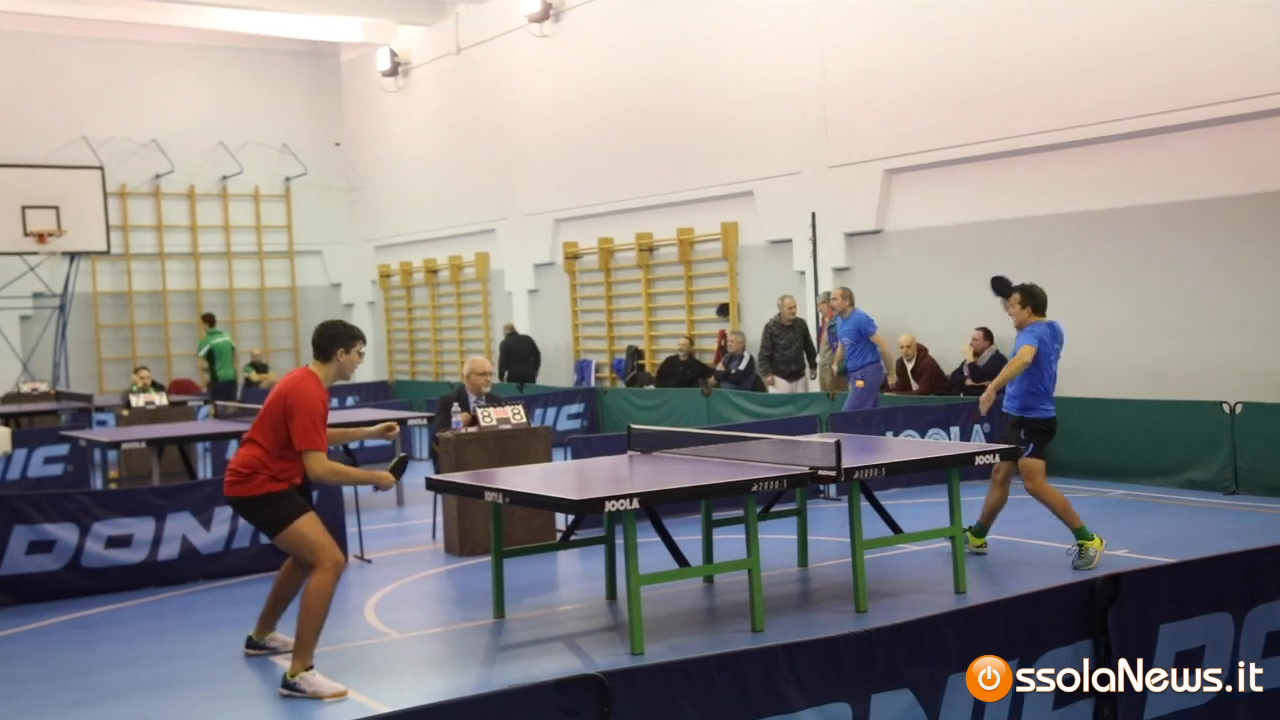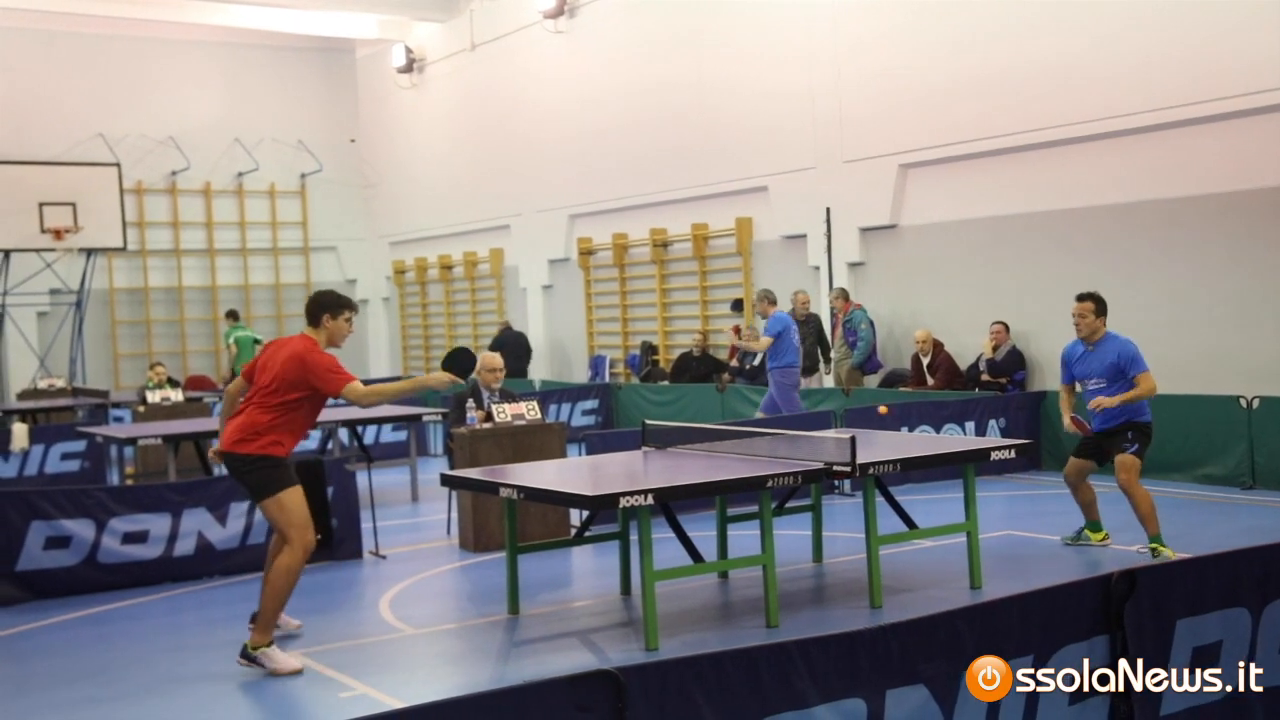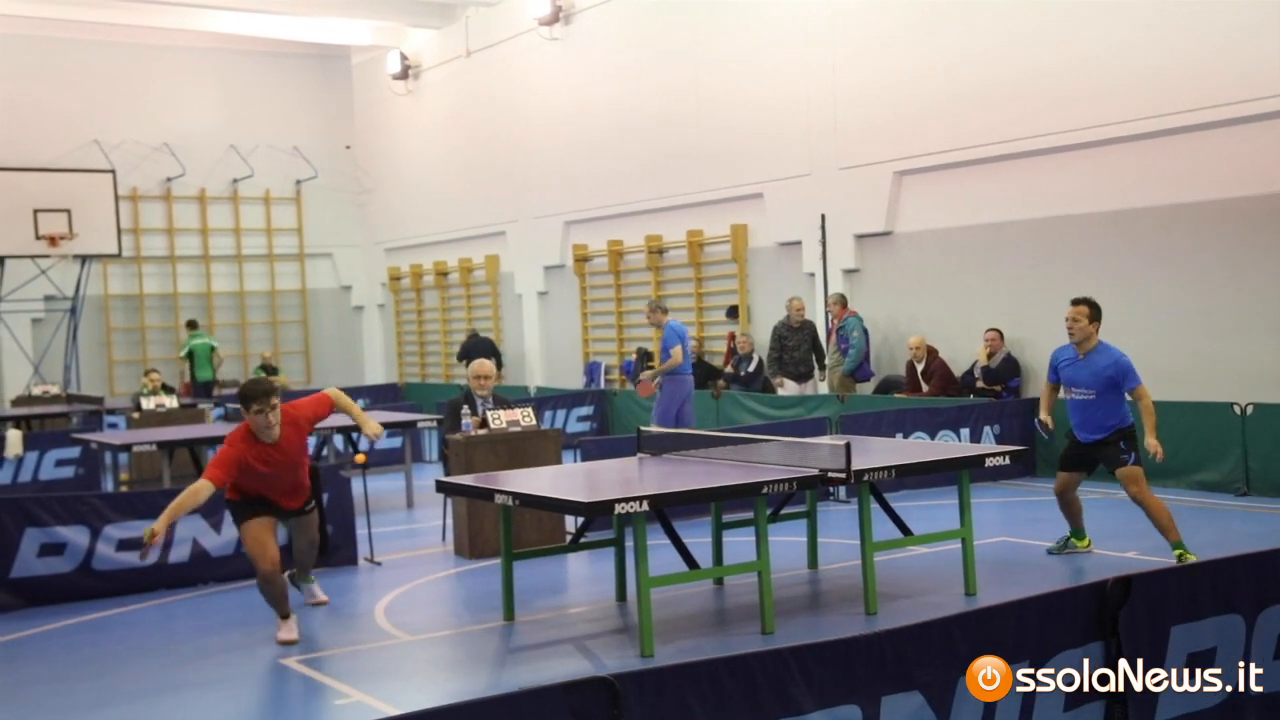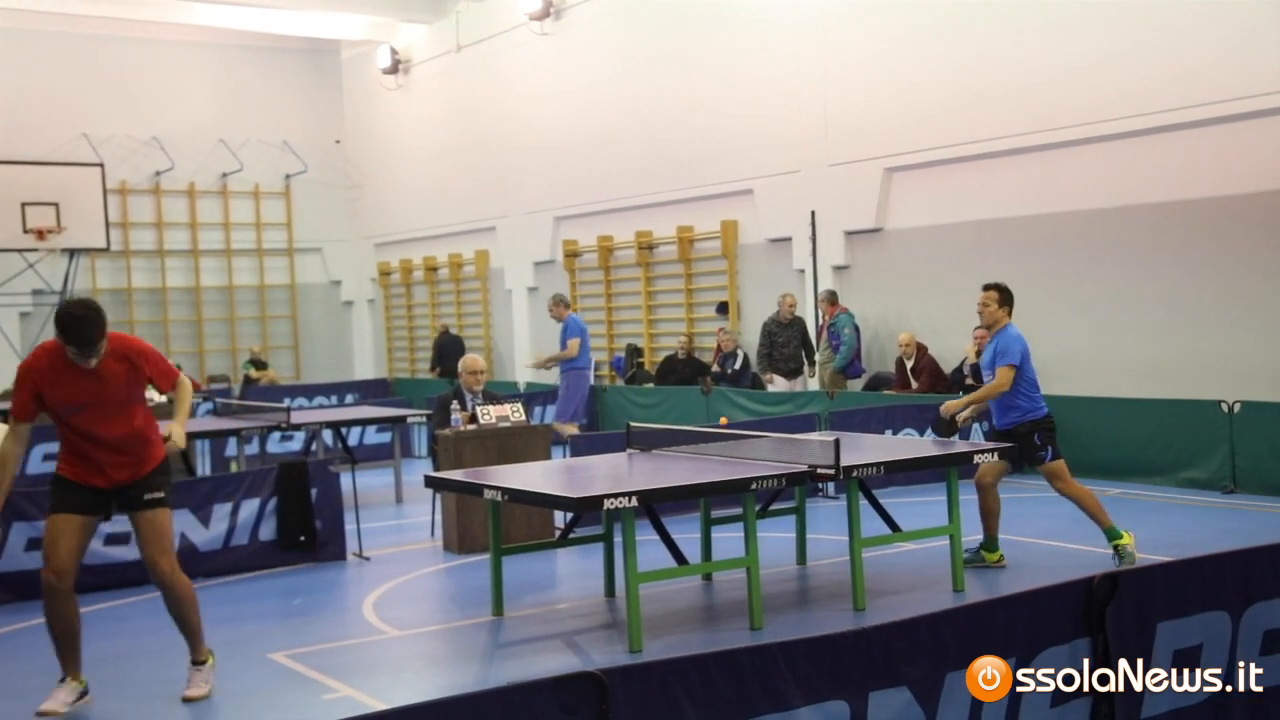
dt=0.7s
person 1, frame 1
left shoulder: (303, 381)
right shoulder: (307, 393)
left elbow: (315, 438)
right elbow: (317, 467)
left wrist: (369, 432)
right wrist: (374, 477)
left hip: (259, 479)
right hip: (259, 486)
left knee: (306, 554)
right knee: (330, 561)
left ankle: (262, 636)
right ankle: (299, 673)
person 1, frame 2
left shoulder: (279, 346)
right shoulder: (314, 358)
left elbow: (234, 390)
right elbow: (362, 396)
left wrist: (224, 439)
right wrist: (425, 382)
left hip: (242, 446)
right hip: (257, 450)
left knee: (290, 527)
right knee: (301, 540)
left ankle: (266, 614)
right ankle: (259, 645)
person 1, frame 3
left shoulder: (299, 414)
right shoulder: (235, 449)
left elbow: (334, 395)
right elbow: (200, 490)
left wrist: (365, 421)
right wrist: (163, 522)
left hip: (298, 492)
right hip: (252, 501)
left knee: (308, 548)
right knee: (269, 566)
left ankle: (301, 579)
right ankle: (285, 616)
person 1, frame 4
left shoulder: (132, 351)
right shoulder: (35, 368)
left elbow: (181, 383)
left wrist: (179, 422)
left hip: (144, 467)
right hip: (77, 477)
left knee: (164, 569)
right knee: (55, 578)
left ankle: (201, 659)
right ankle: (73, 680)
person 2, frame 1
left shoulder: (1033, 333)
right shoulder: (1052, 328)
left elbow: (1024, 359)
left wrist: (992, 387)
left hip: (1033, 422)
right hip: (1021, 420)
left knee: (1035, 485)
right knee: (1000, 477)
left ankle: (1088, 541)
right ankle: (977, 537)
person 2, frame 2
left shoulder: (1123, 348)
right shoulder: (1070, 352)
left elbow: (1150, 387)
right elbow: (1067, 390)
left wrist: (1116, 399)
right wrist: (1066, 416)
left hip: (1132, 425)
right hip: (1100, 428)
left knee: (1126, 480)
right knee: (1072, 474)
left ankle: (1158, 546)
right ankle: (1095, 531)
person 2, frame 3
left shoulder: (1115, 360)
right shoulder: (1059, 356)
left elbow: (1142, 399)
right elbow: (1050, 388)
left wrist: (1150, 437)
right wrist: (1045, 411)
left hip: (1117, 436)
right hip: (1081, 438)
left knee: (1138, 493)
right knee: (1063, 490)
left ankle: (1182, 552)
right ankle: (1078, 537)
person 2, frame 4
left shoulder: (1010, 340)
right shoulder: (992, 343)
left elbow: (1001, 385)
left wrist: (962, 402)
right wrist: (972, 411)
left hip: (1032, 425)
right hip: (1005, 428)
left knee: (1064, 485)
right knee: (984, 481)
left ankle: (1118, 539)
right ankle: (990, 550)
